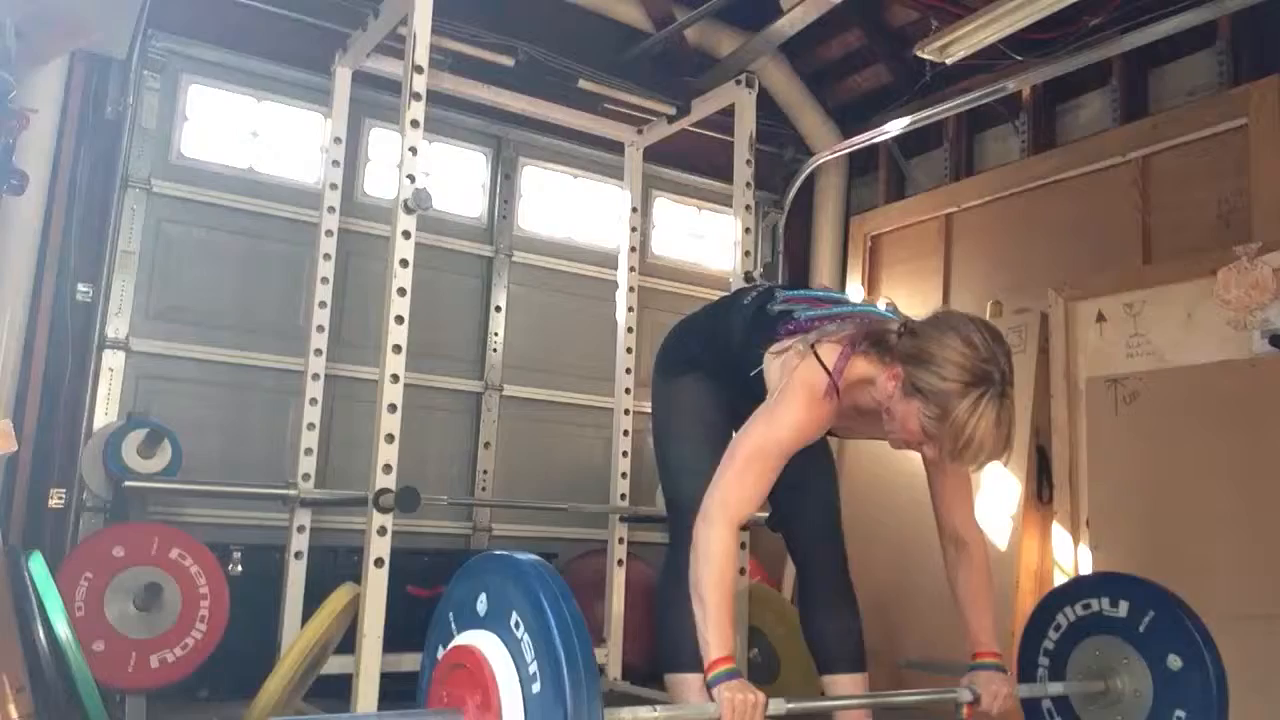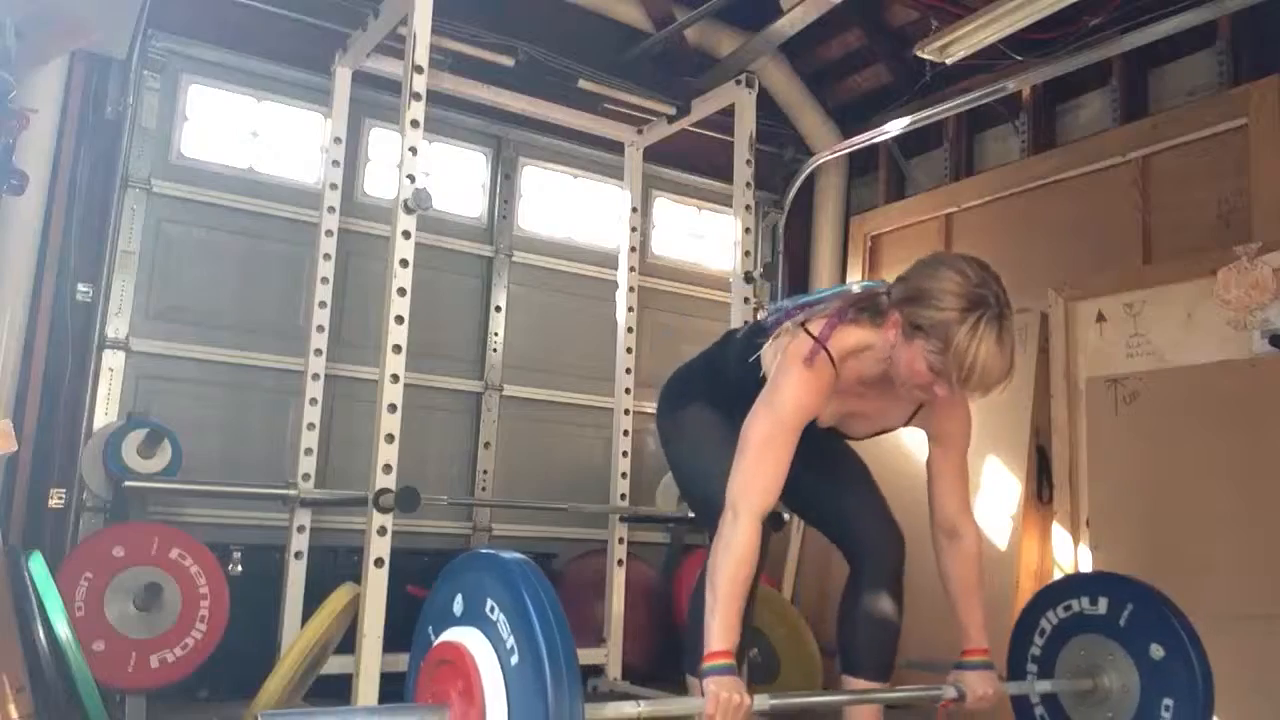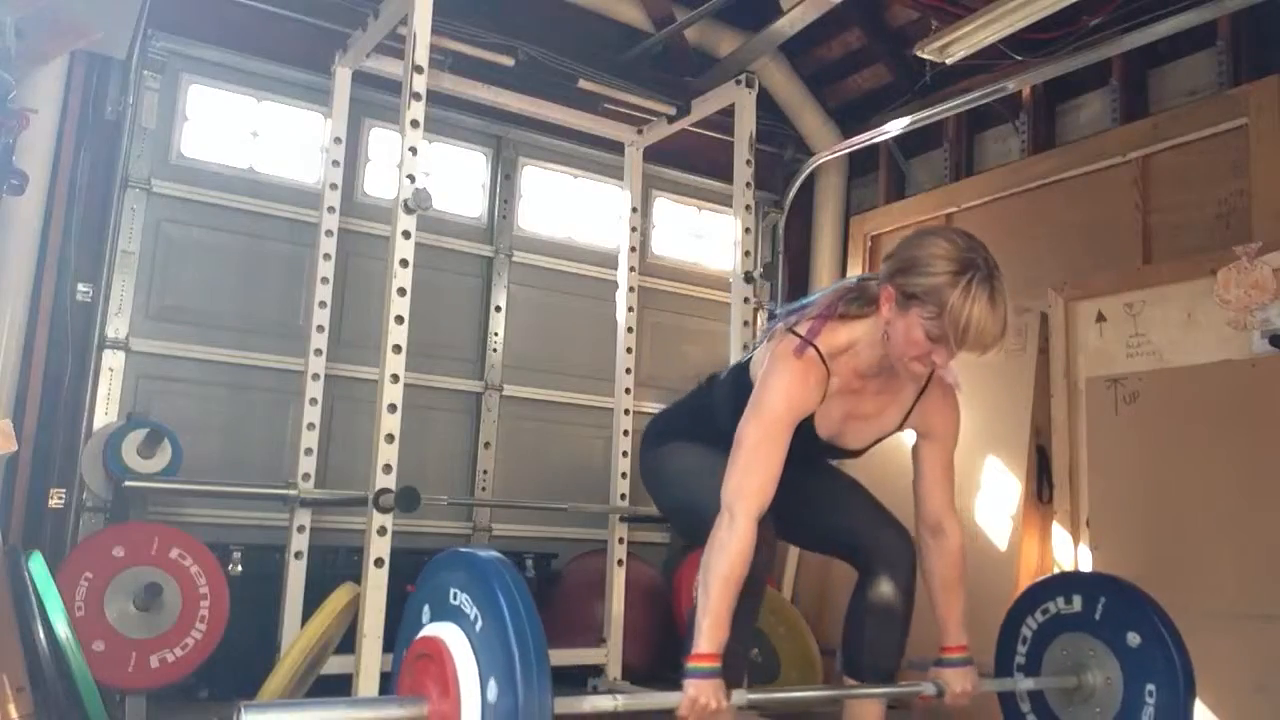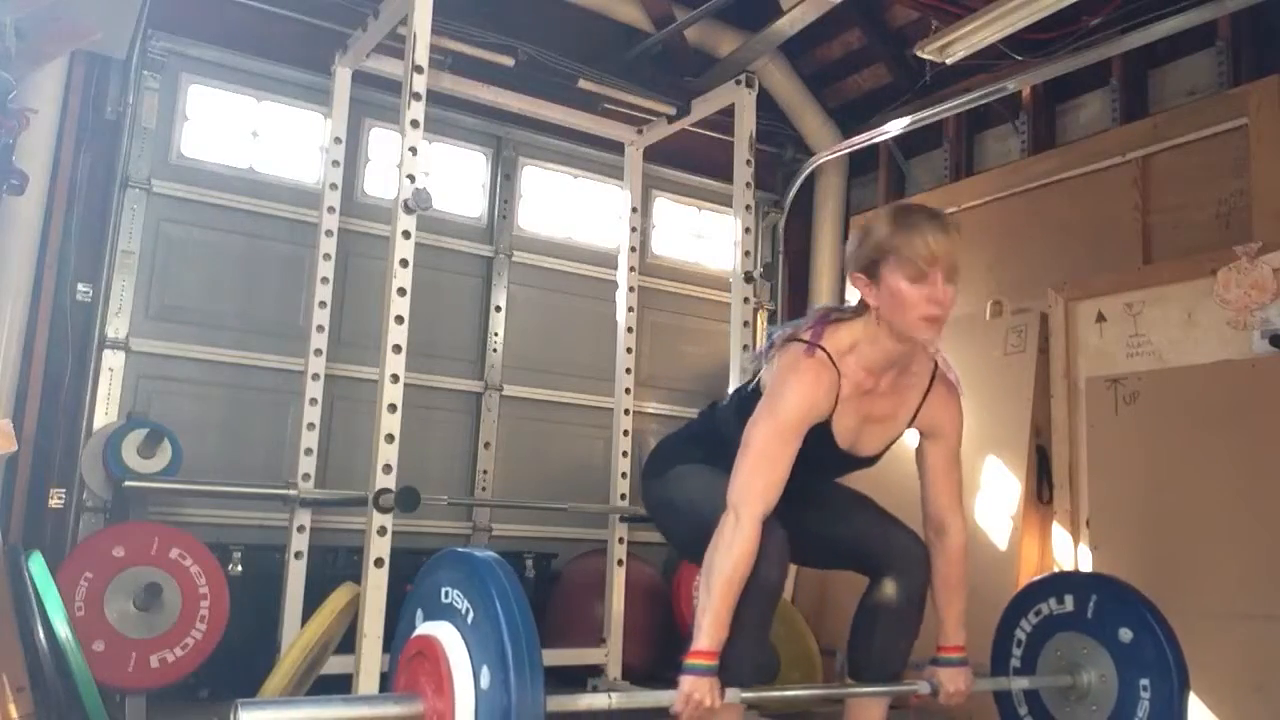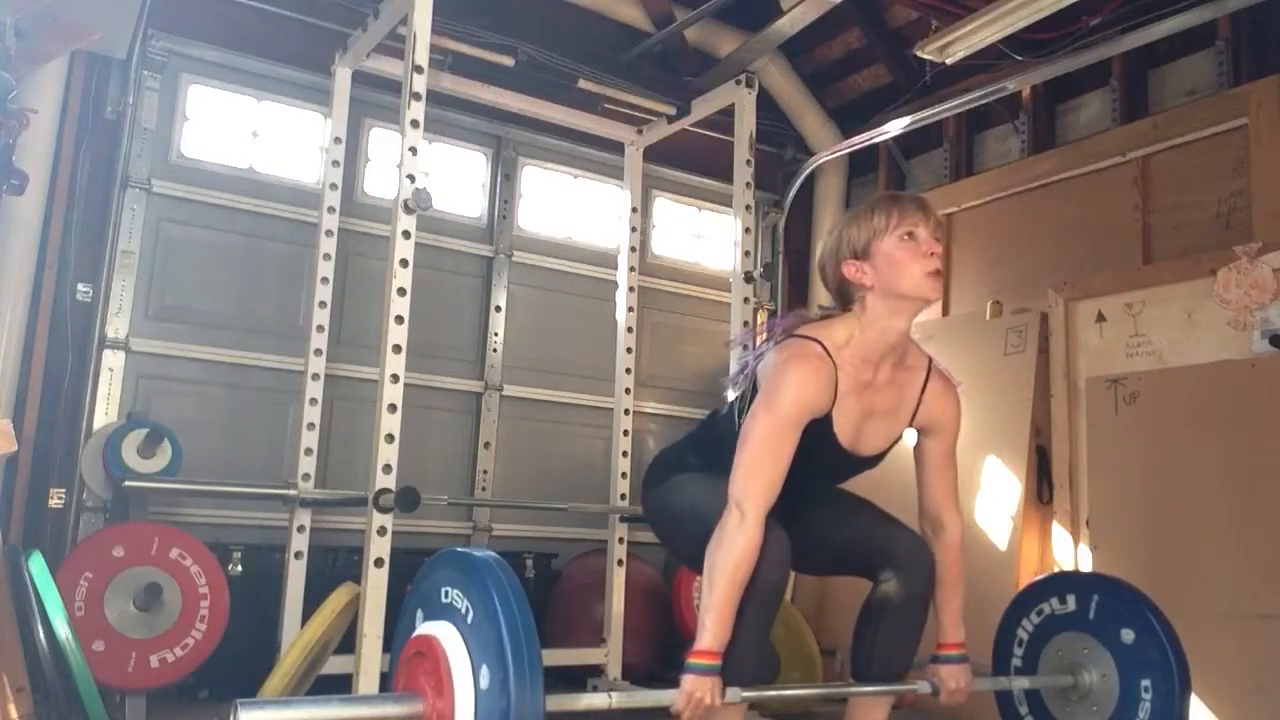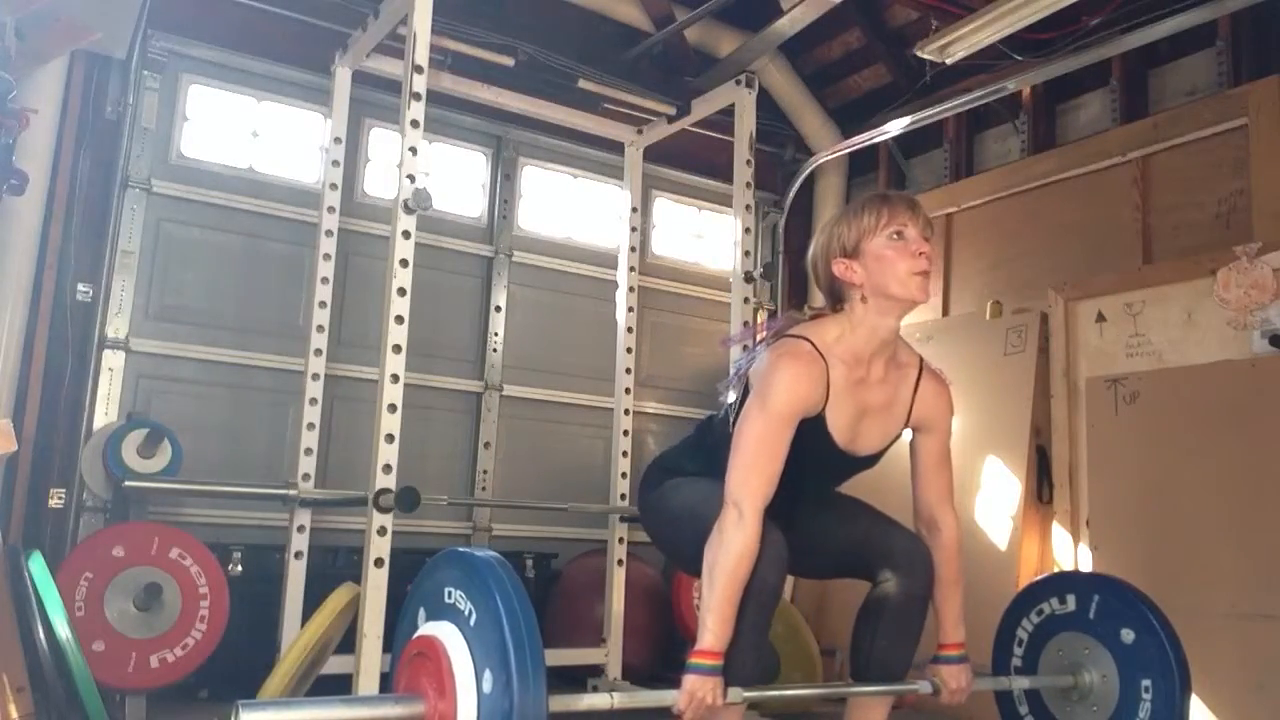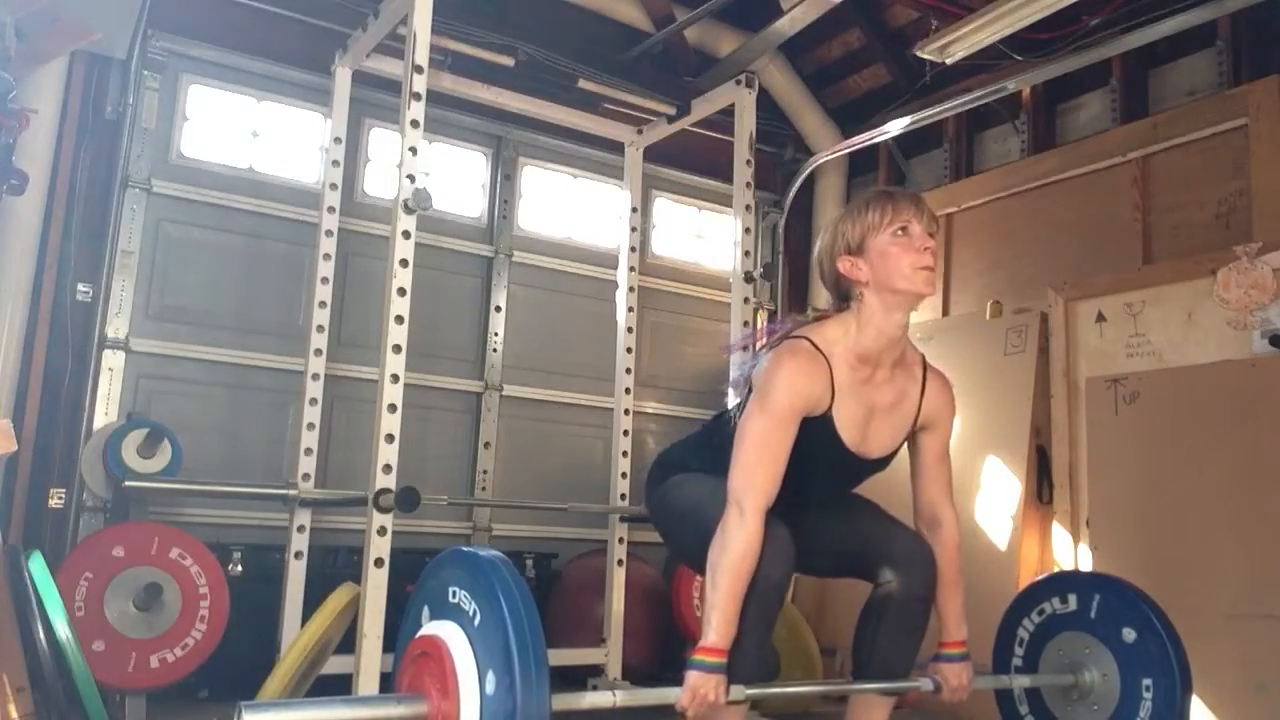
dt=0.5s
person 1, frame 1
left shoulder: (934, 403)
right shoulder: (815, 384)
left elbow: (962, 538)
right elbow: (716, 520)
left wrist: (987, 658)
right wrist: (722, 671)
left hip: (762, 385)
right hip: (700, 366)
left knee: (821, 546)
right knee: (697, 519)
person 1, frame 2
left shoulder: (941, 403)
right shoulder: (812, 362)
left elbow: (955, 528)
right elbow: (744, 511)
left wrist: (975, 654)
right wrist: (718, 664)
left hip: (804, 431)
right hip: (705, 408)
left knee: (879, 546)
right knee: (742, 539)
person 1, frame 3
left shoulder: (933, 400)
right shoulder: (804, 362)
left elbow: (940, 528)
right elbow: (739, 515)
left wrist: (954, 652)
right wrist: (703, 663)
left hip: (790, 467)
right hip: (688, 448)
left knee: (892, 554)
right knee: (752, 542)
person 1, frame 4
left shoulder: (937, 396)
right shoulder: (811, 369)
left elbow: (946, 526)
right elbow: (744, 517)
left wrist: (952, 651)
right wrist: (701, 661)
left hip: (793, 487)
right hip: (691, 472)
left knee: (904, 557)
right knee: (763, 550)
person 1, frame 5
left shoulder: (934, 392)
right shoulder: (807, 365)
left elbow: (943, 522)
right elbow: (744, 514)
left wrist: (951, 648)
right wrist: (705, 658)
left hip: (796, 498)
right hip: (693, 483)
left knee: (908, 559)
right knee: (765, 552)
person 1, frame 6
left shoulder: (926, 390)
right shoulder: (798, 364)
left elbow: (939, 521)
right elbow: (740, 513)
left wrist: (952, 648)
right wrist: (706, 658)
left hip: (791, 502)
right hip: (688, 488)
left knee: (906, 560)
right knee: (761, 553)
person 1, frame 7
left shoulder: (931, 391)
right shoulder: (801, 365)
left elbow: (939, 519)
right elbow: (744, 513)
left wrist: (953, 647)
right wrist: (710, 655)
left hip: (804, 502)
right hip: (697, 484)
left knee: (909, 560)
right knee: (767, 551)
